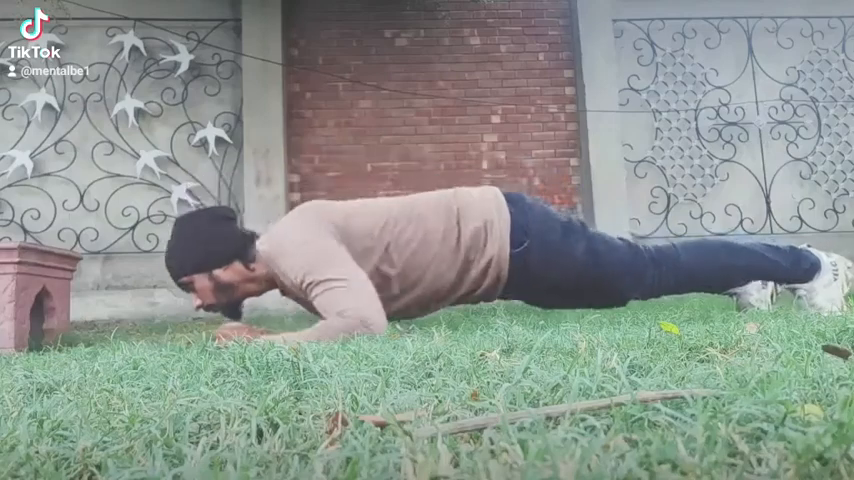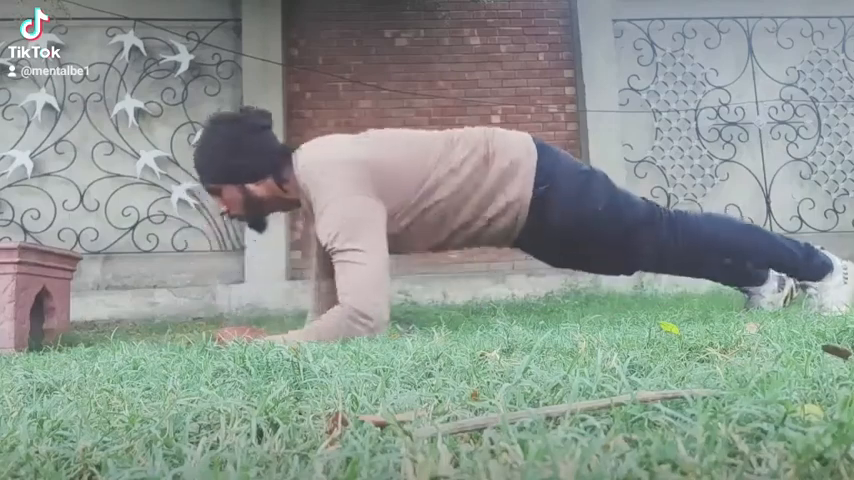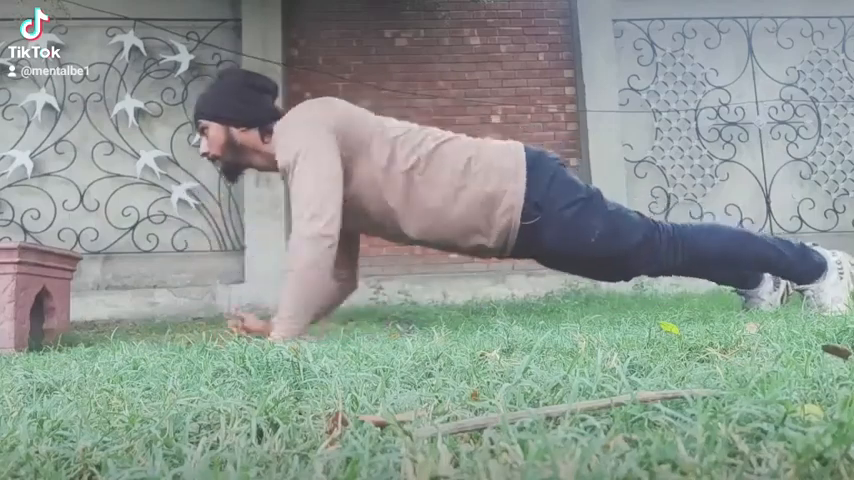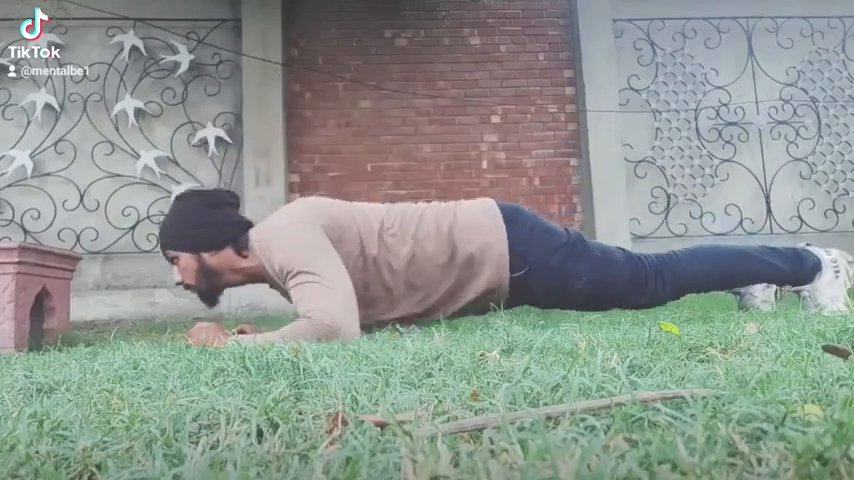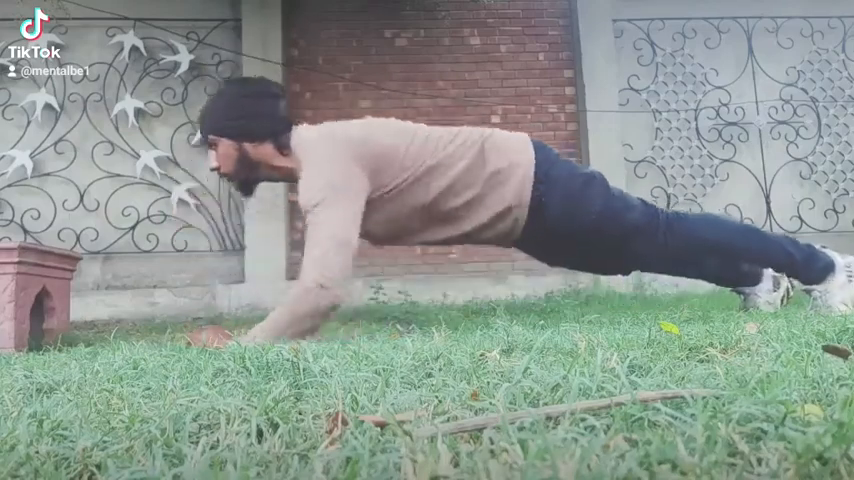
dt=0.7s
person 1, frame 1
left shoulder: (296, 243)
right shoulder: (293, 263)
left elbow: (366, 321)
right elbow: (358, 324)
left wrist: (269, 345)
right wrist: (301, 341)
left hip: (507, 237)
right hip: (501, 263)
left knee: (648, 272)
right knee: (630, 281)
right ankle: (744, 281)
person 1, frame 2
left shoulder: (335, 184)
right shoulder: (307, 173)
left elbow: (369, 313)
right elbow: (331, 278)
left wrist: (275, 347)
right wrist: (312, 334)
left hip: (535, 182)
right hip: (518, 211)
left knee: (665, 235)
right knee: (633, 255)
right ankle: (760, 283)
person 1, frame 3
left shoulder: (305, 127)
right shoulder: (307, 156)
left elbow: (315, 239)
right elbow: (339, 274)
left wrist: (281, 340)
right wrist: (283, 327)
left hip: (521, 196)
right hip: (512, 213)
left knee: (658, 246)
right knee: (639, 256)
right ankle: (760, 280)
person 1, frame 4
left shoulder: (286, 237)
right shoulder: (283, 242)
left elbow: (338, 327)
right elbow: (345, 318)
left wrist: (238, 346)
right wrist: (254, 341)
left hip: (506, 251)
right hip: (495, 258)
left knee: (651, 279)
right knee: (638, 279)
right ankle: (758, 277)
person 1, frame 5
left shoulder: (326, 162)
right shoulder: (311, 148)
left elbow: (324, 285)
right elbow: (324, 268)
left wrist: (242, 348)
right wrist: (295, 339)
left hip: (530, 184)
right hip: (518, 202)
left knee: (664, 235)
right knee: (632, 254)
right ankle: (755, 281)
